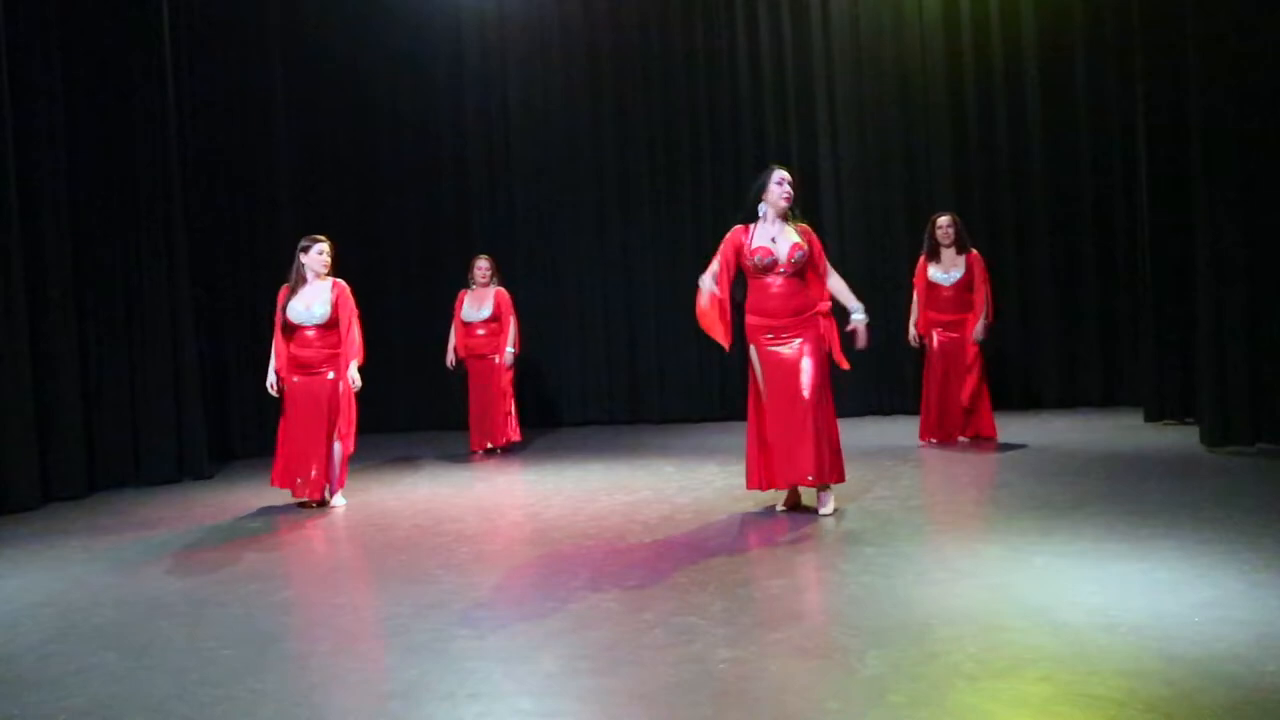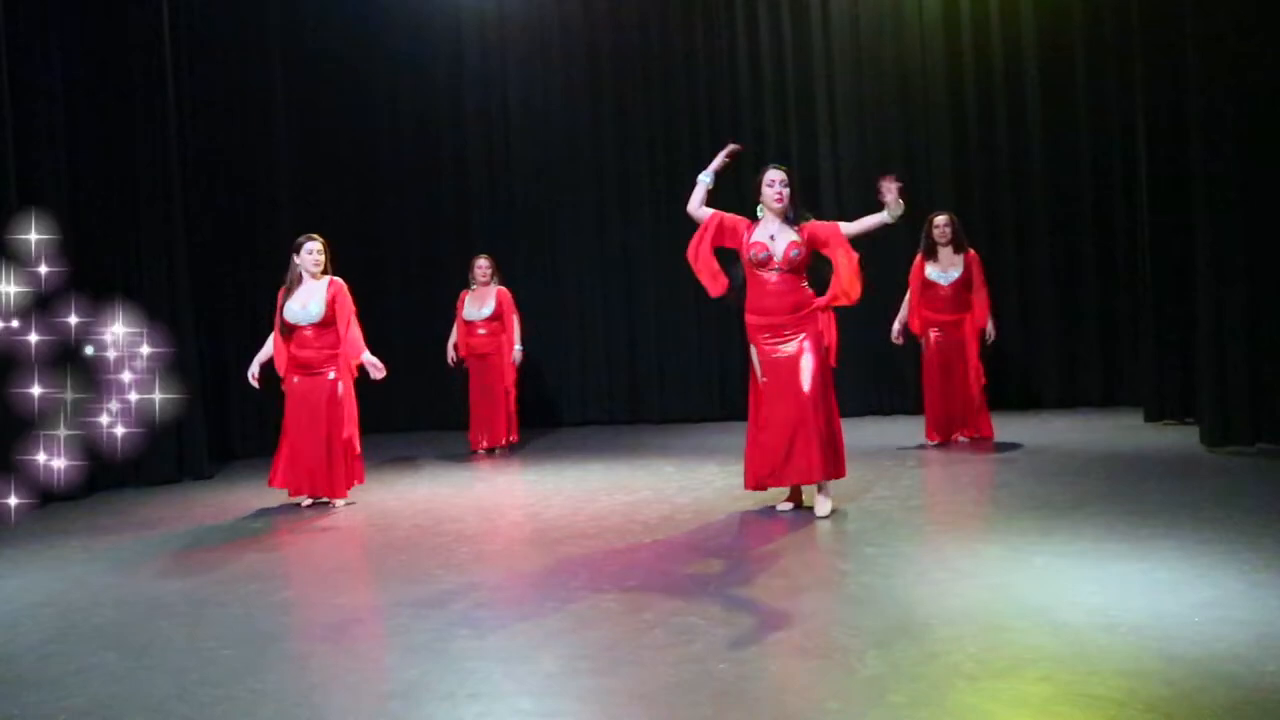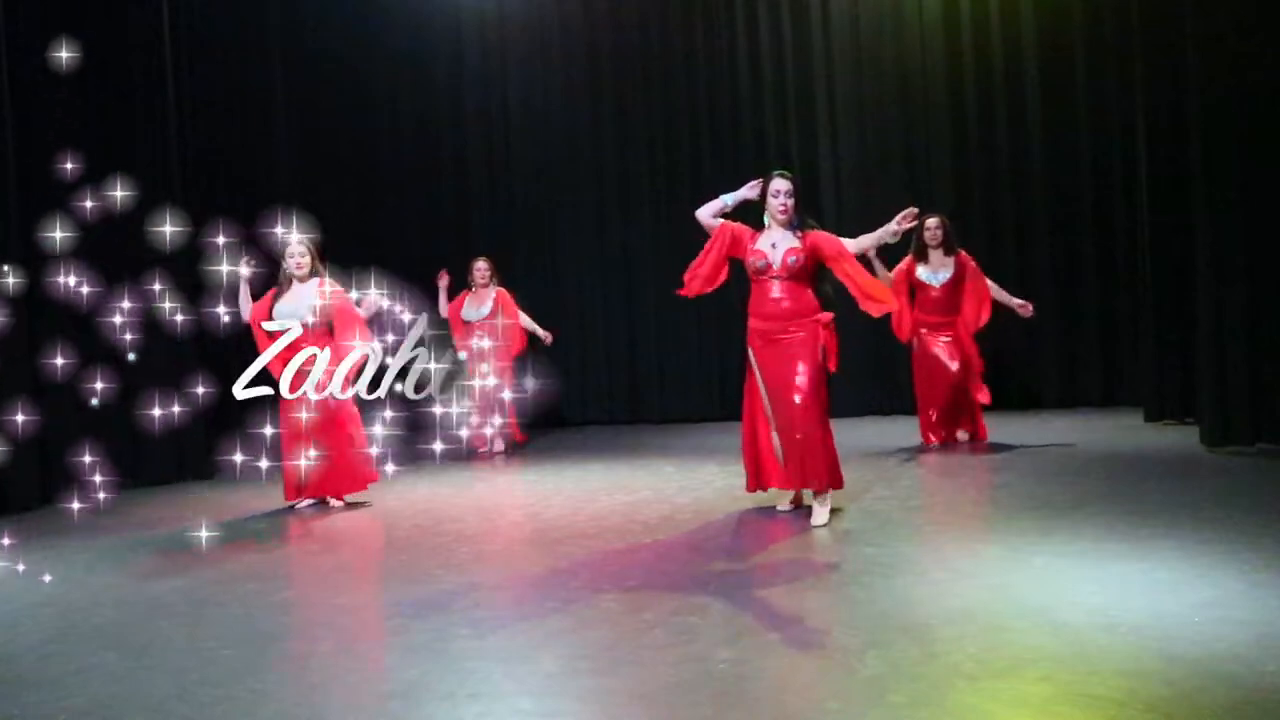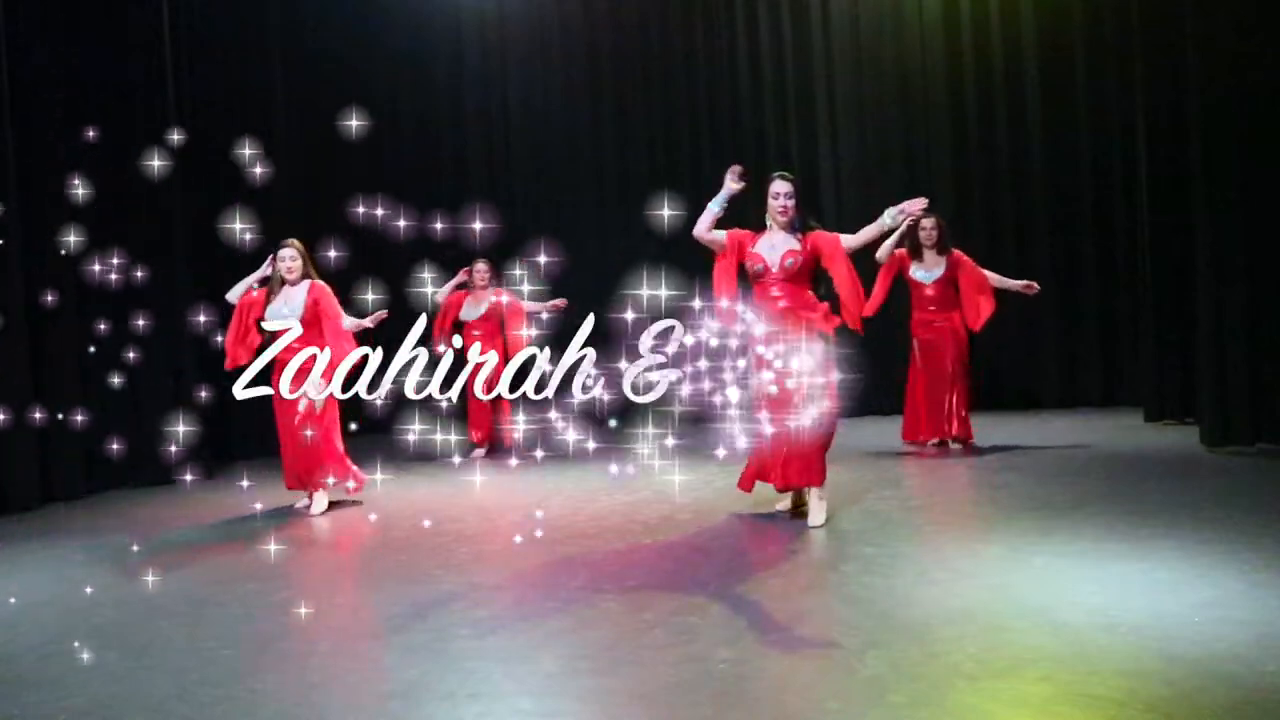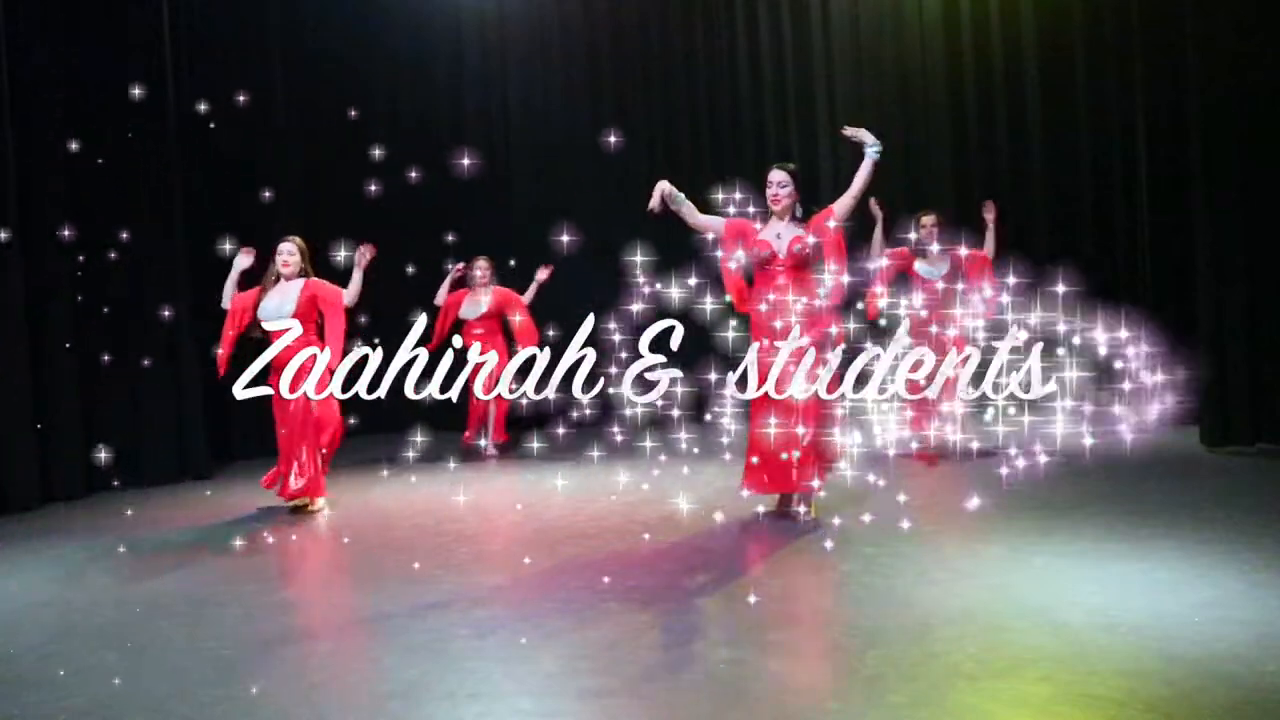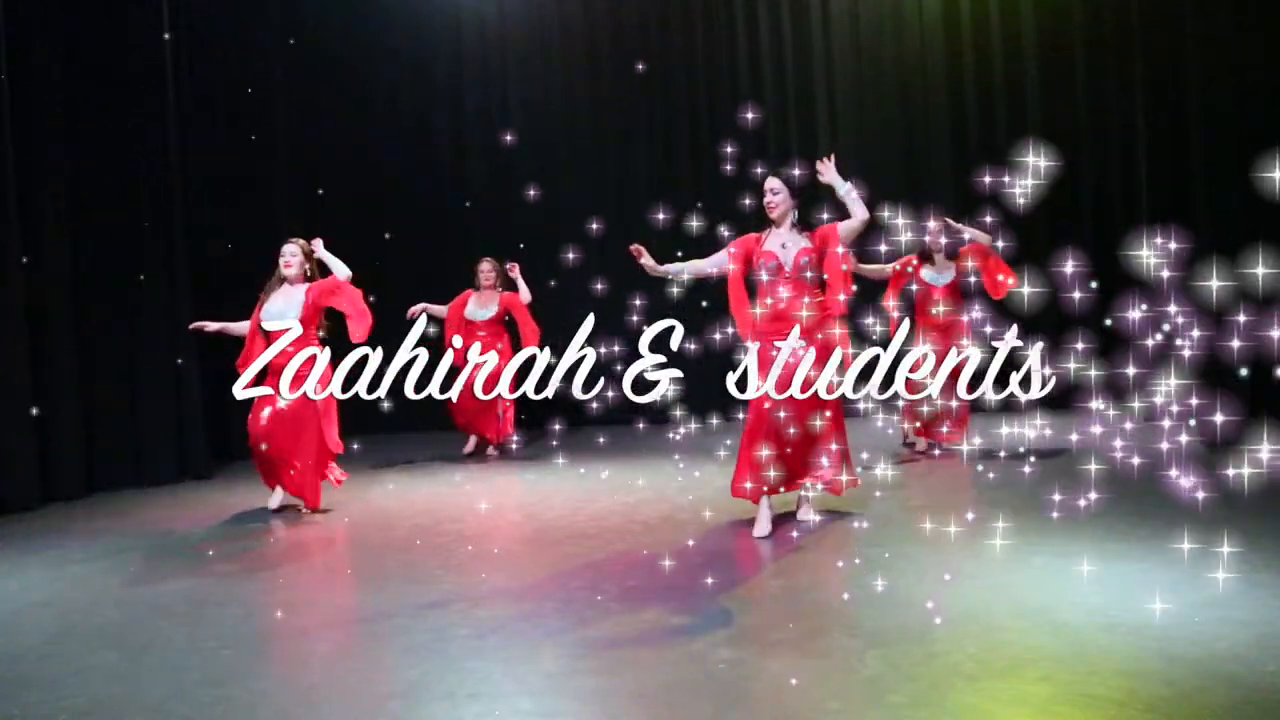
dt=0.3s
person 1, frame 1
left shoulder: (803, 233)
right shoulder: (740, 235)
left elbow: (829, 277)
right elbow: (714, 274)
left wrist: (857, 312)
right wrist: (707, 286)
left hip: (804, 329)
right hip: (764, 333)
left knee: (810, 403)
right knee: (773, 408)
left ankle: (823, 484)
right ankle: (789, 487)
person 1, frame 2
left shoulder: (807, 231)
right shoulder: (742, 230)
left elbow: (852, 230)
right elbow: (695, 209)
left wrist: (888, 213)
right wrist: (713, 170)
left hip: (804, 326)
right hip: (763, 332)
left knee: (810, 400)
right knee: (773, 407)
left ankle: (821, 484)
right ankle: (792, 485)
person 1, frame 3
left shoulder: (810, 239)
right shoulder: (746, 238)
left elbow: (853, 247)
right elbow: (702, 216)
left wrist: (885, 232)
right wrist: (739, 196)
left hip: (803, 334)
right hip: (763, 338)
left knee: (804, 408)
right knee: (771, 414)
left ankle: (820, 493)
right ankle: (793, 488)
person 1, frame 4
left shoulder: (811, 242)
right shoulder: (747, 242)
left elbow: (858, 238)
right elbow: (701, 234)
left wrist: (893, 216)
right wrist: (725, 194)
left hip: (804, 333)
right hip: (768, 339)
left knee: (804, 409)
right knee: (776, 415)
left ankle: (814, 493)
right ankle: (796, 491)
person 1, frame 5
left shoulder: (815, 228)
right shoulder: (748, 231)
left elbow: (854, 193)
right elbow: (696, 219)
left wrist: (871, 149)
right wrist: (668, 190)
left hip: (808, 327)
right hip: (768, 329)
left knee: (805, 409)
right knee: (770, 408)
left ankle: (803, 491)
right ankle: (781, 489)
person 1, frame 6
left shoulder: (819, 238)
right shoulder: (753, 244)
left elbow: (862, 217)
right elbow: (708, 265)
left wrist: (836, 182)
right wrist: (660, 268)
left hip: (813, 337)
right hip: (770, 339)
left knee: (813, 417)
right knee: (768, 415)
left ankle: (806, 495)
right ankle: (763, 504)
person 2, frame 1
left shoulder: (338, 288)
right shoulder: (287, 292)
left elbow: (350, 331)
right elbow: (280, 334)
left wrist: (353, 366)
right wrist: (272, 369)
left hip: (331, 370)
right hip: (297, 372)
left knee: (334, 429)
right knee: (302, 431)
left ankle: (335, 489)
right ankle: (312, 490)
person 2, frame 2
left shoulder: (335, 286)
right shoulder: (286, 292)
left elbow: (349, 327)
right elbow: (278, 333)
left wrist: (365, 355)
right wrist: (257, 360)
left hip: (331, 370)
right hip: (297, 372)
left knee: (334, 429)
right knee: (301, 431)
left ankle: (337, 490)
right ankle: (311, 488)
person 2, frame 3
left shoulder: (326, 287)
right shoulder: (278, 294)
left elbow: (353, 317)
right elbow: (250, 317)
left wrist: (367, 309)
right wrist: (244, 281)
right hip: (292, 372)
left knee: (331, 428)
right knee: (297, 432)
left ankle: (336, 489)
right ankle: (309, 490)
person 2, frame 4
left shoulder: (317, 288)
right shoulder: (270, 295)
left elbow: (341, 322)
right elbow: (232, 298)
left wrist: (363, 322)
right wrist: (260, 274)
left hip: (313, 368)
right hip: (284, 372)
left knee: (310, 425)
right knee: (291, 432)
left ankle: (320, 488)
right ankle: (308, 489)
person 2, frame 5
left shoulder: (312, 286)
right shoulder: (265, 292)
left elbow: (347, 299)
right elbow: (229, 305)
left wrist: (359, 269)
right wrist: (236, 270)
left hip: (309, 366)
right hip: (280, 371)
left knee: (306, 427)
right knee: (289, 432)
left ankle: (315, 491)
right ankle: (299, 489)
person 2, frame 6
left shoulder: (316, 291)
right shoulder: (270, 294)
left elbow: (345, 276)
right elbow: (253, 327)
left wrist: (322, 254)
right wrist: (219, 326)
left hip: (310, 373)
right hip: (278, 375)
left knee: (309, 434)
right knee: (263, 431)
left ankle: (310, 495)
right ankle: (280, 482)
person 3, frame 1
left shoulder: (971, 257)
right shoulder: (926, 260)
left elbow: (982, 292)
right elbow: (918, 294)
left wrist: (981, 322)
right wrist: (912, 324)
left hip: (965, 326)
right hip: (936, 327)
left knee: (966, 377)
right knee: (938, 377)
left ankle: (967, 430)
right ankle: (938, 432)
person 3, frame 2
left shoulder: (969, 257)
right shoulder: (923, 259)
left elbow: (980, 292)
right elbow: (913, 293)
left wrist: (989, 320)
right wrist: (898, 321)
left hip: (962, 325)
right hip: (932, 327)
left knee: (963, 377)
right knee: (936, 379)
left ankle: (967, 430)
right ankle: (939, 433)
person 3, frame 3
left shoulder: (960, 258)
right shoulder: (913, 262)
left elbow: (983, 284)
right elbow: (890, 283)
left wrist: (1013, 302)
right wrist: (874, 258)
left hip: (953, 328)
right hip: (924, 329)
left knee: (958, 374)
right knee: (929, 379)
left ankle: (963, 427)
right ankle: (935, 433)
person 3, frame 4
left shoulder: (953, 257)
right shoulder: (906, 258)
left elbow: (983, 276)
right elbow: (881, 257)
left wrist: (1015, 285)
right wrist: (901, 230)
left hip: (950, 326)
right hip: (922, 327)
left knee: (951, 376)
right knee: (924, 379)
left ankle: (954, 432)
right ankle: (932, 432)
person 3, frame 5
left shoulder: (954, 255)
right shoulder: (907, 256)
left elbow: (985, 259)
right elbow: (877, 257)
left wrist: (990, 225)
right wrist: (879, 223)
left hip: (948, 324)
right hip: (920, 324)
left knee: (947, 377)
right knee: (920, 379)
left ankle: (946, 433)
right ankle: (922, 432)
person 3, frame 6
left shoulder: (960, 257)
right shoulder: (915, 263)
left elbow: (987, 242)
right elbow: (885, 271)
left wrist: (957, 226)
right wrist: (856, 268)
left hip: (955, 330)
right hip: (927, 330)
left knee: (953, 382)
right knee: (924, 380)
left ankle: (949, 435)
right ankle: (920, 434)
person 4, frame 1
left shoulder: (500, 293)
right shoulder: (463, 296)
left elbow: (510, 322)
right elbow: (456, 325)
left wrist: (509, 349)
right wrist: (450, 349)
left hip: (496, 352)
right hip: (473, 354)
left knee: (498, 395)
right knee: (478, 397)
left ankle: (500, 441)
right ankle: (482, 443)
person 4, frame 2
left shoulder: (501, 292)
right shoulder: (465, 296)
left elbow: (512, 320)
right elbow: (458, 325)
left wrist: (517, 346)
right wrist: (450, 344)
left hip: (498, 351)
right hip: (474, 354)
left knee: (499, 395)
right knee: (479, 397)
left ankle: (502, 441)
right ankle: (483, 442)
person 4, frame 3
left shoulder: (499, 294)
right shoulder: (465, 296)
left elbow: (517, 315)
right elbow: (446, 313)
left wrist: (539, 331)
right wrist: (442, 289)
left hip: (496, 351)
right hip: (475, 353)
left knee: (496, 393)
right knee: (480, 396)
left ankle: (500, 437)
right ankle: (484, 439)
person 4, frame 4
left shoulder: (498, 295)
right shoulder: (463, 296)
left elbow: (521, 307)
right elbow: (439, 299)
left wrist: (546, 305)
right wrist: (457, 280)
left hip: (491, 350)
right hip: (472, 352)
left knee: (484, 393)
right knee: (476, 395)
left ankle: (483, 442)
right ankle: (482, 438)
person 4, frame 5
left shoulder: (499, 293)
right shoulder: (463, 295)
left elbow: (522, 301)
right elbow: (439, 301)
left wrist: (536, 282)
right wrist: (450, 277)
left hip: (492, 349)
left knee: (489, 392)
right knee: (478, 394)
left ankle: (491, 442)
right ankle: (480, 439)
person 4, frame 6
left shoulder: (505, 297)
right shoulder: (469, 296)
left elbow: (526, 300)
right elbow: (446, 311)
left wrist: (517, 277)
right wrist: (423, 307)
left hip: (497, 353)
left knee: (494, 395)
right knee: (468, 396)
left ankle: (495, 441)
right ankle: (474, 433)
